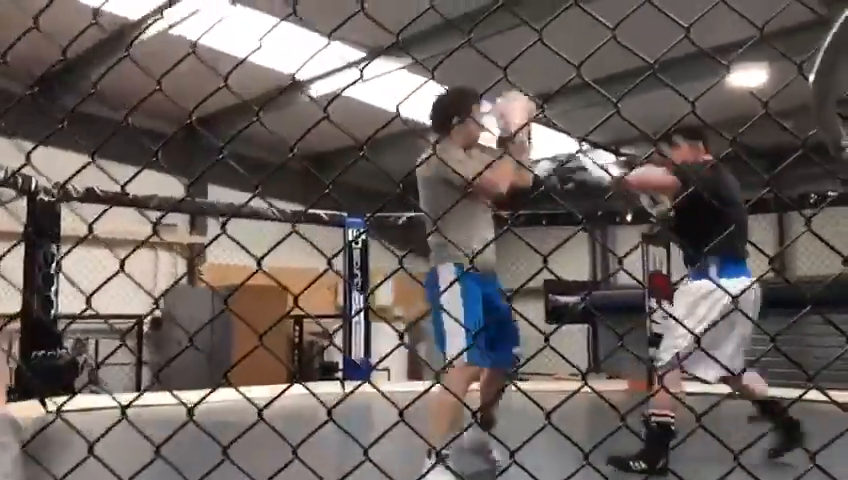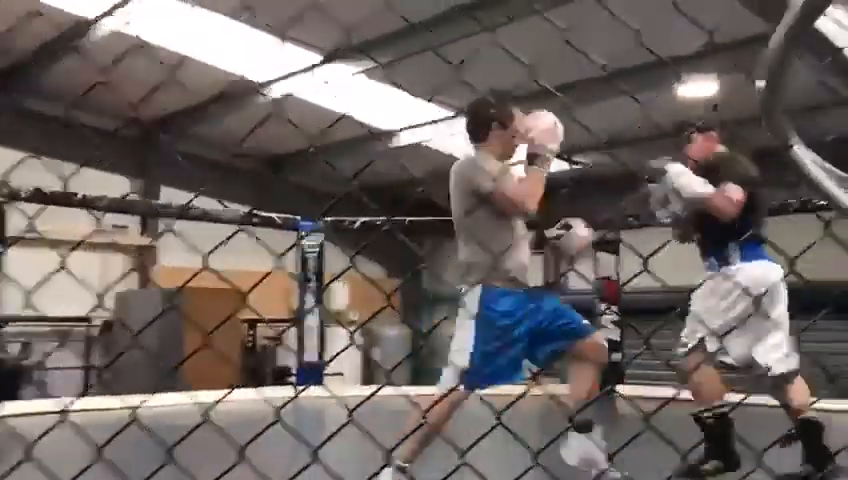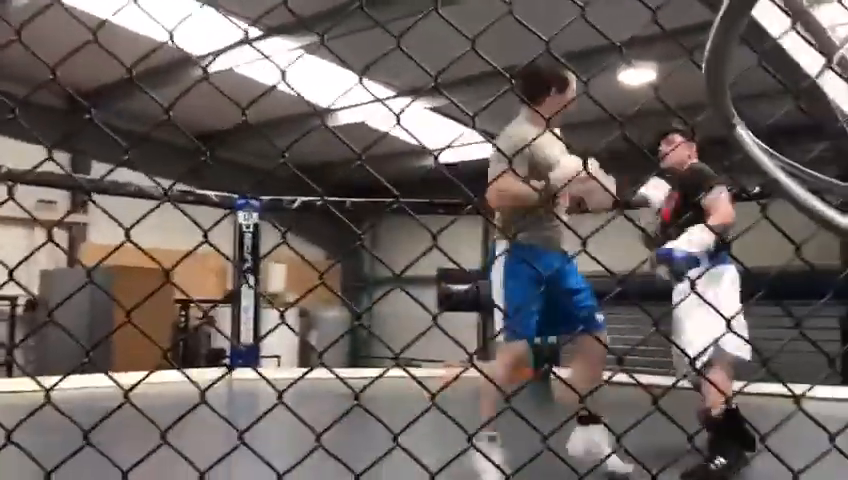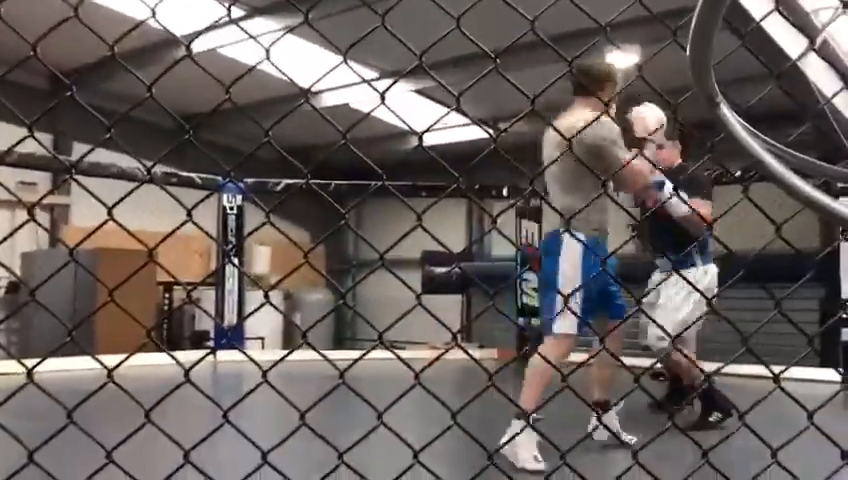
dt=0.4s
person 1, frame 1
left shoulder: (472, 159)
right shoulder: (438, 156)
left elbow: (521, 180)
right elbow: (501, 184)
left wrist: (518, 135)
right wrist: (512, 138)
left hip: (483, 274)
right hip: (456, 274)
left knee: (501, 363)
right knee: (464, 366)
left ankle: (483, 429)
person 1, frame 2
left shoulder: (503, 170)
right shoulder: (471, 167)
right elbow: (526, 202)
left wrist: (566, 236)
right wrist: (539, 157)
left hip: (524, 295)
right hip: (489, 297)
left knee: (592, 347)
right knee: (459, 388)
person 1, frame 3
left shoulder: (549, 135)
right shoulder: (519, 135)
right elbow: (496, 196)
left wrist: (589, 184)
right wrist: (553, 186)
left hip: (554, 254)
right hip: (520, 254)
left knee: (593, 339)
right knee: (515, 345)
left ankle: (589, 435)
right ankle: (487, 445)
person 1, frame 4
left shoulder: (559, 127)
right shoulder: (597, 126)
right elbow: (637, 182)
left hip: (584, 242)
right hip: (575, 244)
right knee: (562, 336)
left ankle: (602, 417)
right ankle: (520, 428)
person 2, frame 1
left shoulder: (705, 173)
right shoulder: (716, 179)
left elbow: (648, 180)
right elbow: (682, 230)
left hip: (713, 282)
right hip: (739, 283)
left knee: (670, 362)
right knee: (729, 365)
left ankle: (653, 454)
right ankle: (785, 423)
person 2, frame 2
left shoulder: (733, 166)
right shoulder: (710, 176)
left elbow: (727, 209)
right elbow: (685, 233)
left wrist: (685, 181)
right wrist: (678, 196)
left hip: (739, 272)
right hip: (762, 273)
left knee: (693, 352)
right knee: (779, 364)
left ankle: (719, 448)
person 2, frame 3
left shoulder: (699, 174)
right shoulder: (670, 188)
left elbow: (725, 215)
right elbow: (662, 244)
left wrist: (687, 245)
right wrist: (655, 205)
left hip: (710, 275)
right hip: (688, 280)
left knee: (702, 358)
right knee: (704, 362)
left ankle: (725, 449)
right ankle: (737, 433)
person 2, frame 4
left shoulder: (691, 178)
left elbow: (703, 217)
left hip: (694, 272)
right hip: (667, 272)
left knee: (666, 342)
right knee: (662, 341)
left ankle: (713, 401)
right ankle: (678, 390)
